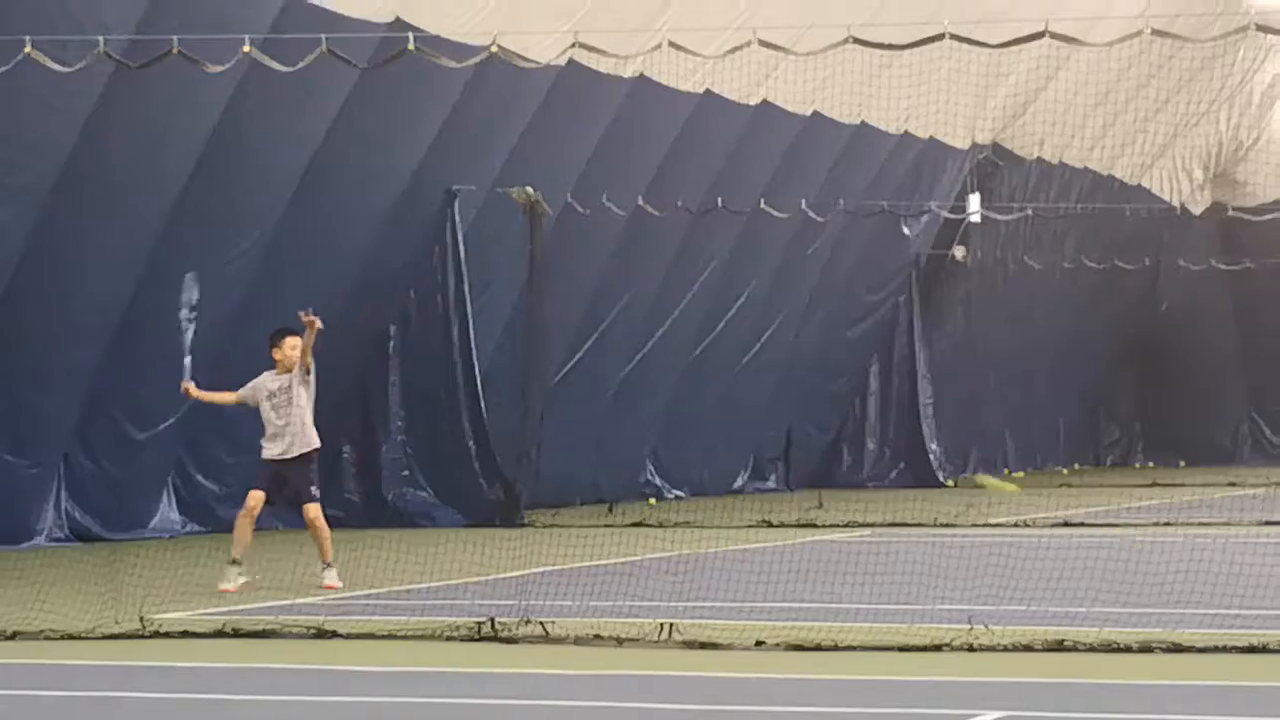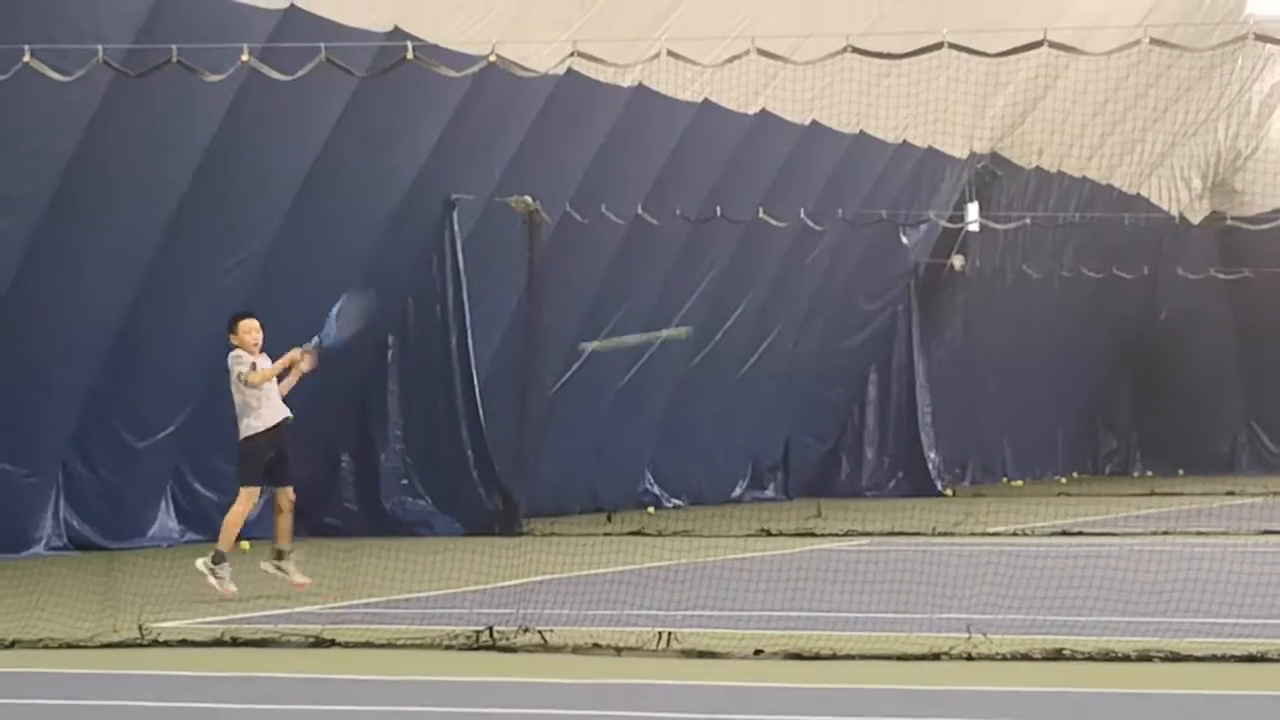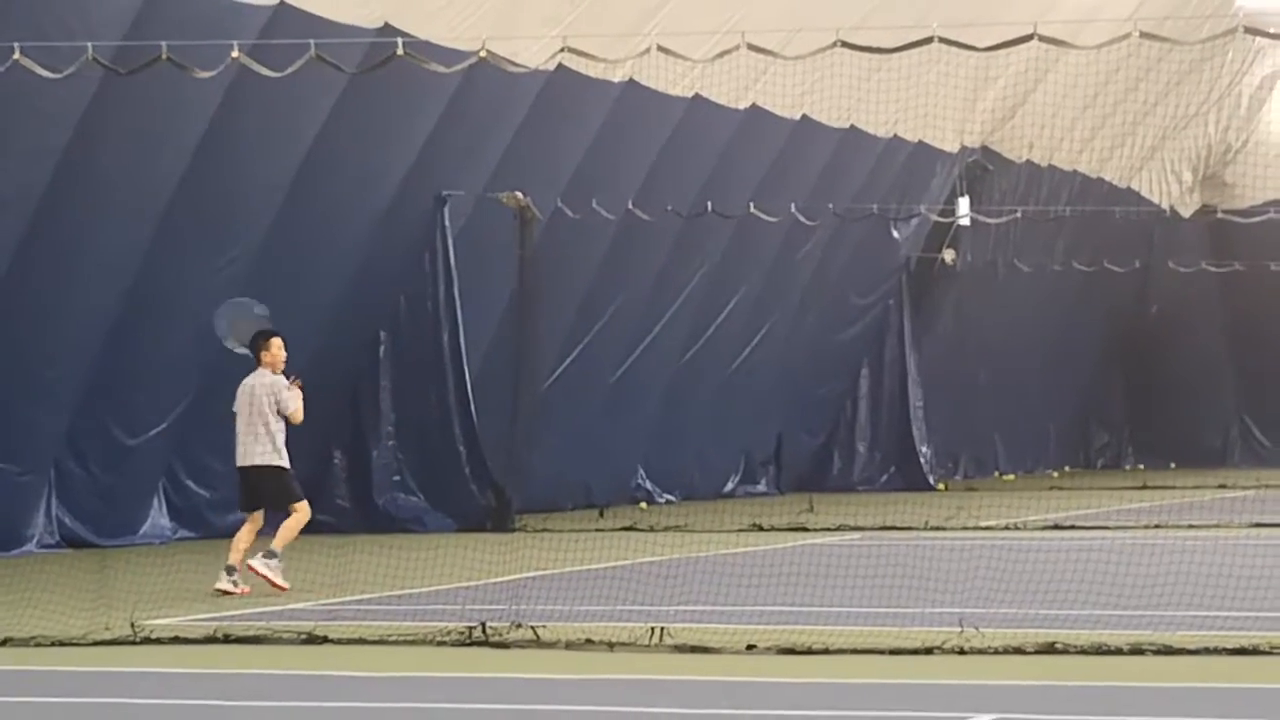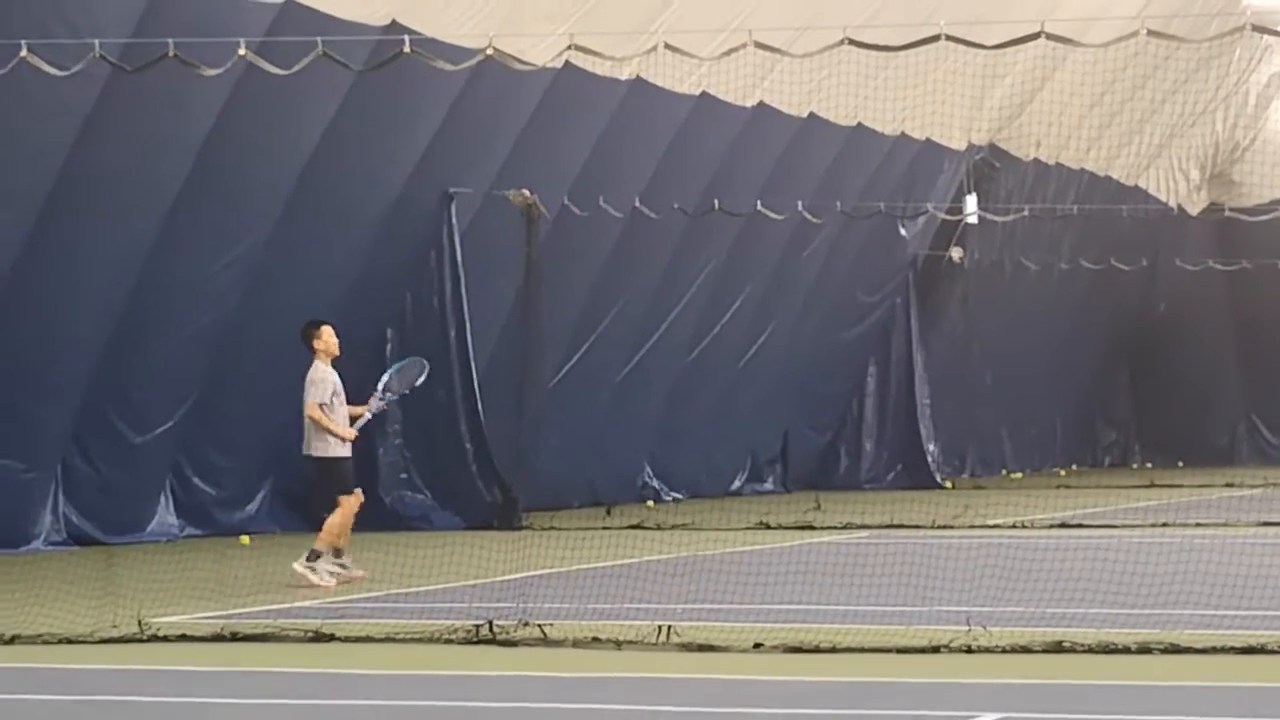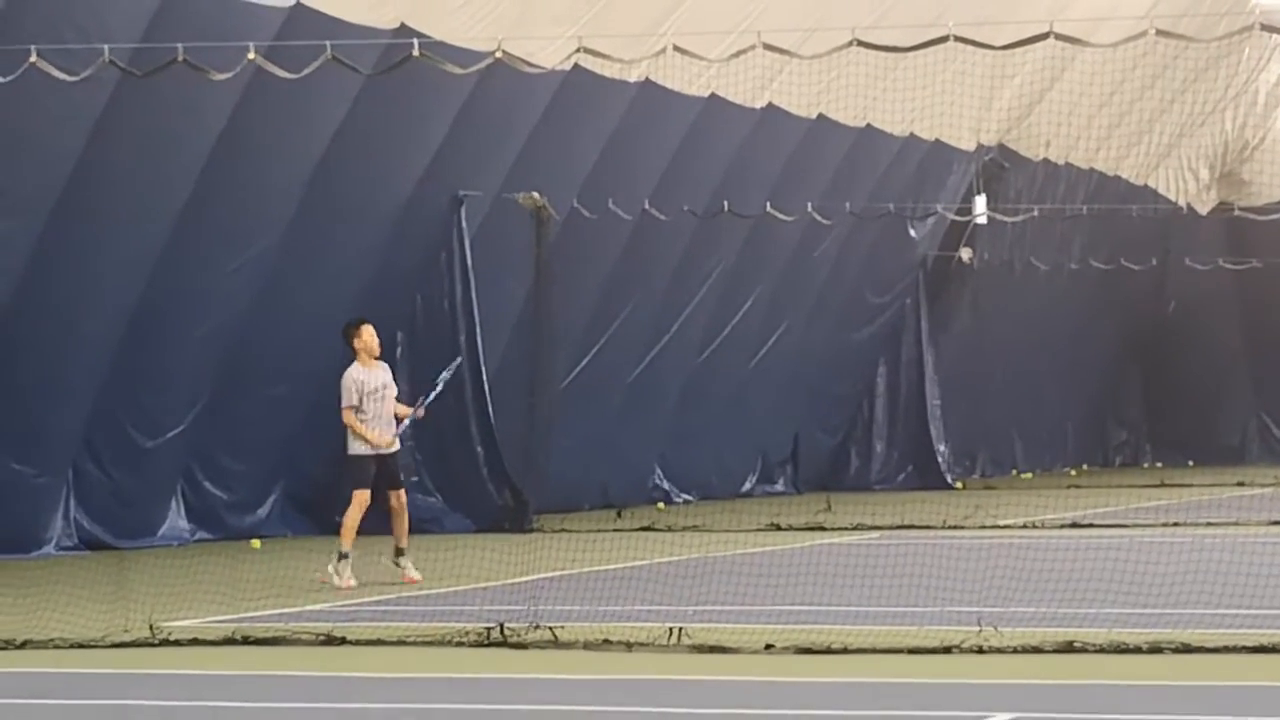
dt=0.5s
person 1, frame 1
left shoulder: (303, 373)
right shoulder: (263, 382)
left elbow: (306, 353)
right elbow: (234, 397)
left wrist: (311, 330)
right wrist: (198, 394)
left hip: (302, 456)
right hip: (273, 457)
left knee: (313, 515)
right knee: (250, 505)
left ankle: (328, 568)
right ankle: (234, 567)
person 1, frame 2
left shoulder: (265, 361)
right shoulder: (236, 358)
right elbow: (257, 379)
left wrist: (297, 370)
right wrist: (285, 360)
left hip: (275, 434)
right hip: (255, 435)
left knee: (286, 501)
right knee: (248, 499)
left ankle: (281, 560)
right ankle: (216, 562)
person 1, frame 3
left shoulder: (246, 385)
right shoulder: (277, 383)
right elbow: (296, 417)
right wrist: (295, 396)
left hip: (246, 461)
right hip: (270, 461)
left knee: (253, 521)
right knee: (301, 511)
left ankle: (229, 575)
right ankle: (269, 558)
person 1, frame 4
left shoulder: (330, 373)
right shoulder: (319, 374)
right elbow: (312, 411)
left wrist: (365, 409)
right wrist: (340, 431)
left hip: (337, 451)
right hip: (327, 451)
left knee: (356, 499)
right knee: (347, 505)
left ankle: (336, 557)
right ankle: (312, 562)
person 1, frame 5
left shoulder: (384, 369)
right shoulder: (352, 376)
right elbow: (348, 417)
left wrist: (411, 411)
right wrist: (372, 438)
left hip: (388, 448)
right hip: (362, 450)
left knee: (399, 502)
right knee: (361, 500)
left ankle: (400, 558)
right ankle: (342, 563)
